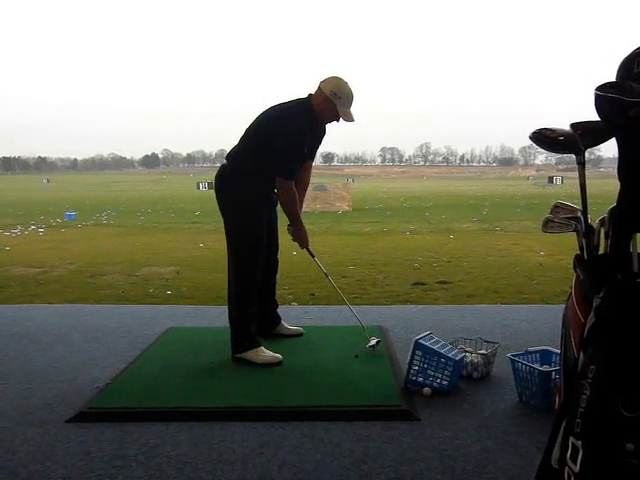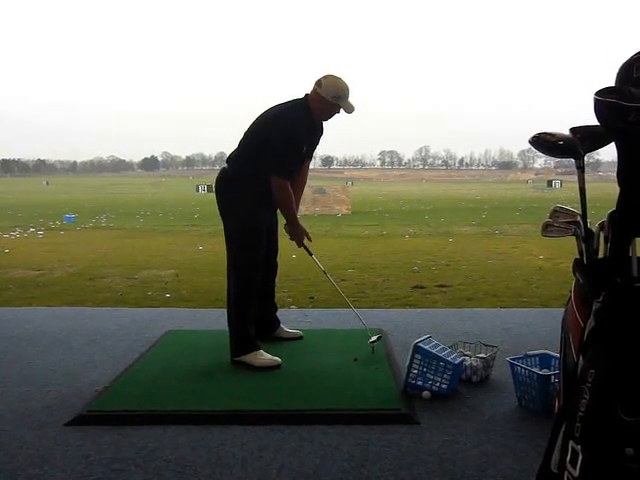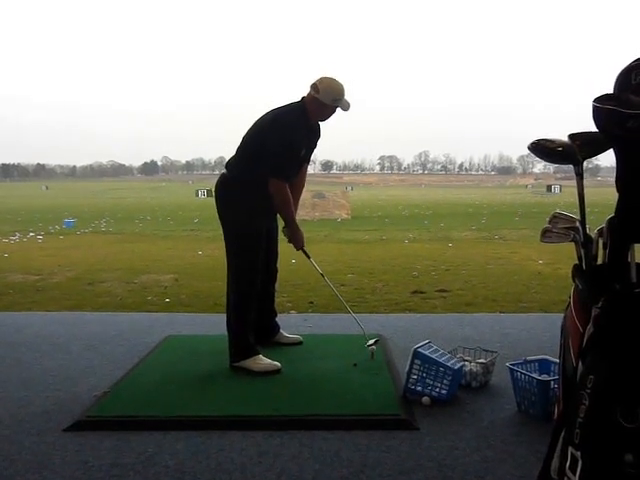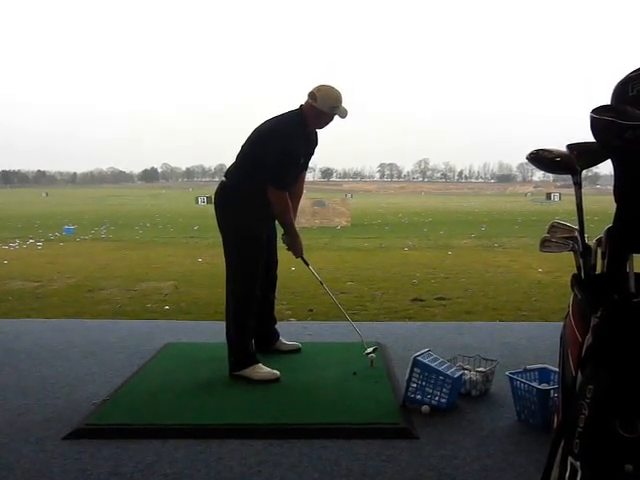
dt=0.7s
person 1, frame 1
left shoulder: (315, 124)
right shoulder: (288, 123)
left elbow: (304, 168)
right elbow: (285, 184)
left wrist: (298, 216)
right wrist: (298, 225)
left hip: (261, 188)
right hip: (237, 188)
left knee: (268, 258)
right knee: (247, 263)
left ankle: (267, 321)
right ankle: (244, 343)
person 1, frame 2
left shoulder: (313, 124)
right shoulder: (285, 123)
left elbow: (301, 168)
right elbow: (280, 181)
left wrist: (294, 215)
right wrist: (294, 223)
left hip: (262, 191)
right hip: (238, 192)
left knee: (267, 262)
right knee: (246, 266)
left ankle: (266, 325)
right ankle: (243, 346)
person 1, frame 3
left shoulder: (310, 127)
right shoulder: (282, 127)
left elbow: (299, 171)
right elbow: (278, 184)
left wrist: (293, 216)
right wrist: (292, 226)
left hip: (262, 197)
right hip: (237, 197)
left knee: (267, 267)
right knee: (245, 271)
left ankle: (266, 329)
right ankle: (242, 352)
person 1, frame 4
left shoulder: (308, 135)
right shoulder: (281, 135)
left elbow: (297, 179)
right elbow: (277, 192)
left wrist: (291, 223)
right wrist: (292, 234)
left hip: (260, 204)
right hip: (237, 205)
left knee: (266, 273)
right knee: (245, 279)
left ankle: (266, 337)
right ankle: (241, 360)
